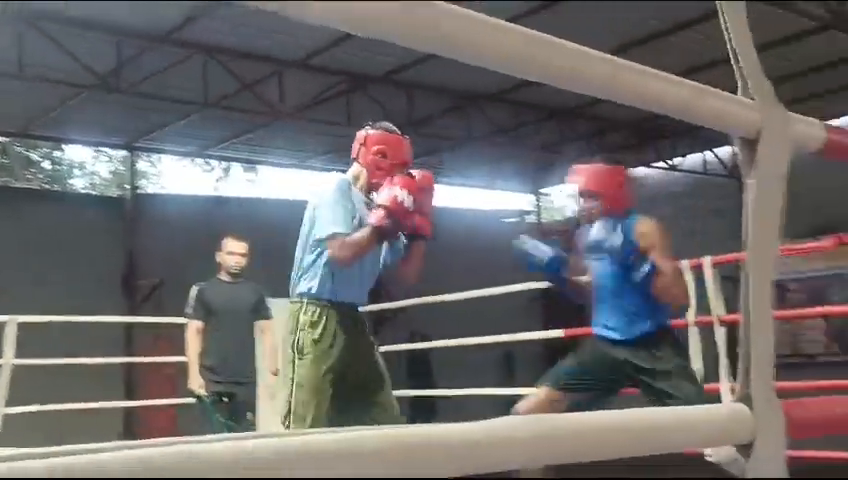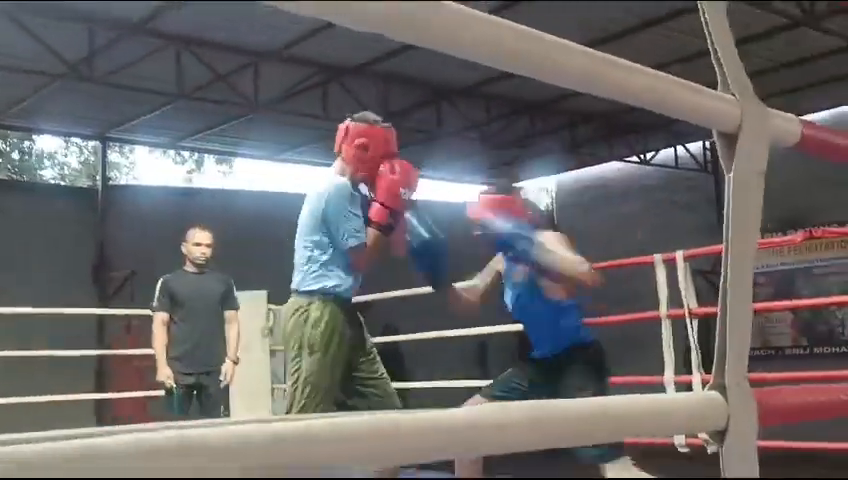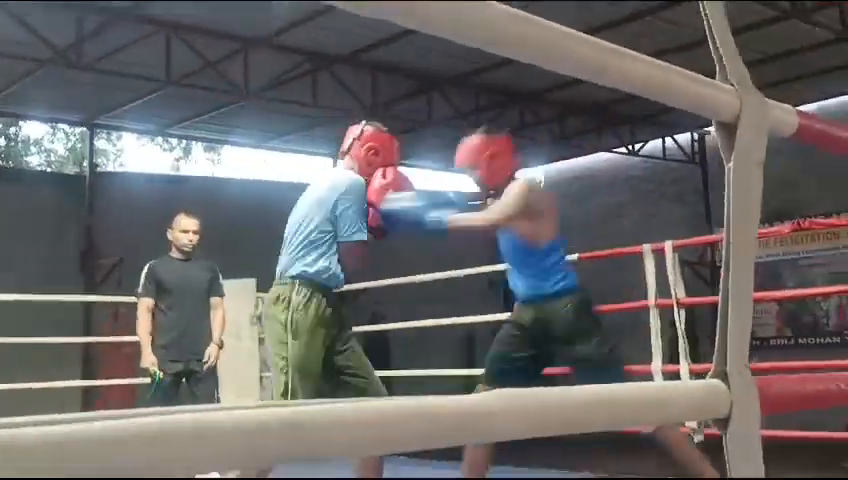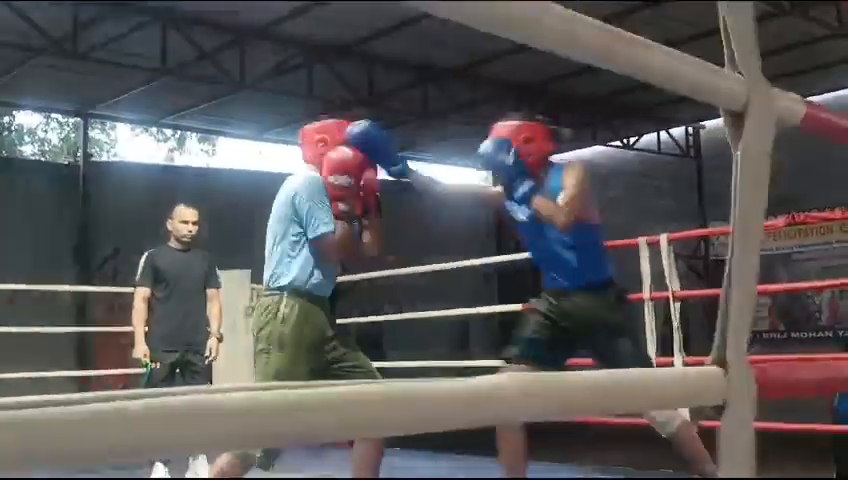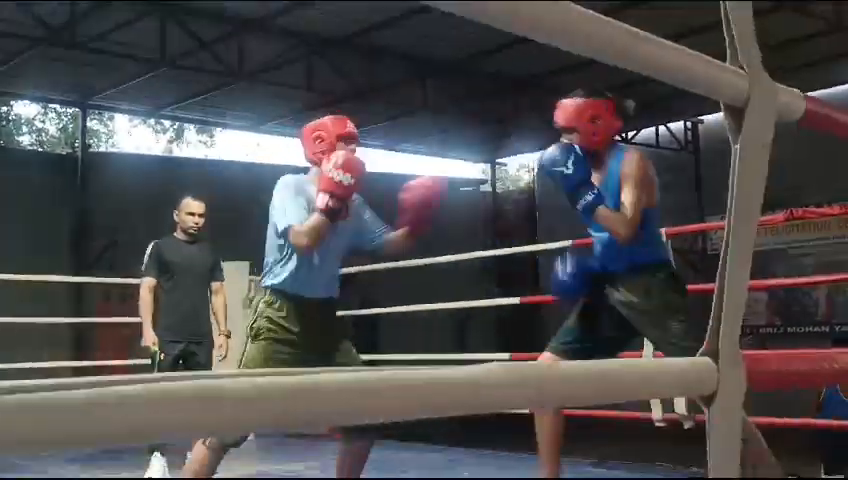
dt=0.2s
person 1, frame 1
left shoulder: (378, 204)
right shoulder: (337, 190)
left elbow: (407, 275)
right elbow: (339, 254)
left wrist: (419, 225)
right wrist: (383, 216)
left hip: (348, 321)
right hip: (315, 321)
left knee: (384, 424)
person 1, frame 2
left shoulder: (349, 191)
right shoulder: (336, 190)
right elbow: (363, 259)
right wrist: (385, 208)
left hip: (340, 314)
right hip: (317, 316)
left knee: (386, 415)
person 1, frame 3
left shoulder: (331, 185)
right shoulder: (350, 185)
right elbow: (352, 260)
left wrist: (377, 212)
right wrist: (377, 211)
left hip: (319, 307)
right hip: (302, 305)
person 1, frame 4
left shoulder: (322, 192)
right shoulder: (306, 186)
right elbow: (334, 250)
left wrist: (359, 202)
right wrist: (345, 201)
left hip: (314, 316)
right hip: (290, 316)
person 1, frame 5
left shoulder: (352, 201)
right shoulder: (292, 187)
left elbow: (390, 246)
right elbow: (304, 241)
left wrist: (413, 221)
right wrist: (333, 198)
left hip: (322, 316)
right hip: (281, 314)
person 2, frame 1
left shoulder: (645, 229)
right shoulder: (590, 234)
left elbow: (678, 296)
right elbow: (586, 288)
left wrist: (634, 262)
right wrist: (557, 270)
left hip: (653, 347)
right hip: (605, 349)
right knee: (528, 413)
person 2, frame 2
left shoulder: (547, 241)
right shoulder: (503, 260)
left elbow: (588, 277)
right elbow: (468, 300)
left wrist: (526, 244)
left hip: (576, 364)
right hip: (540, 364)
person 2, frame 3
left shoulder: (524, 189)
right shoulder: (506, 198)
left elbow: (490, 222)
left wrist: (429, 215)
left hip: (564, 309)
right hip: (528, 313)
person 2, frame 4
left shoulder: (572, 174)
right shoulder: (508, 192)
left elbow: (563, 218)
left wrist: (520, 185)
right wrist: (395, 163)
left hip: (599, 301)
right hip: (555, 304)
person 2, frame 5
left shoulder: (632, 161)
right shoulder: (590, 171)
left elbow: (626, 231)
left wrist: (579, 190)
right wrist: (574, 265)
left hip: (650, 286)
right hip: (606, 289)
person 3, frame 1
left shoulder: (256, 293)
right shoulder: (202, 291)
left elbow: (265, 331)
right elbow: (193, 332)
left wrist: (272, 368)
right wrist: (193, 373)
left hip: (245, 379)
right hip: (211, 378)
person 3, frame 2
left shoulder: (224, 282)
right shoulder: (169, 282)
left elbow: (232, 322)
right elbow: (160, 325)
left wrist: (232, 358)
right wrist: (161, 365)
left hip: (214, 370)
right hip: (179, 370)
person 3, frame 3
left shoulder: (209, 271)
right shoulder: (154, 270)
left elbow: (218, 307)
right elbow: (143, 312)
left wrist: (216, 342)
right wrist: (146, 351)
left hip: (202, 357)
person 3, frame 4
left shoulder: (205, 260)
right shoulder: (153, 257)
left elbow: (213, 299)
right elbow: (141, 299)
left wrist: (215, 335)
right wrist: (139, 340)
left hip: (198, 347)
right hip: (162, 347)
person 3, frame 5
left shoulder: (209, 252)
right shoulder: (159, 248)
left elbow: (217, 293)
right elbow: (147, 290)
left wrist: (223, 332)
right wrist: (147, 329)
left hip: (202, 339)
right hip: (167, 338)
